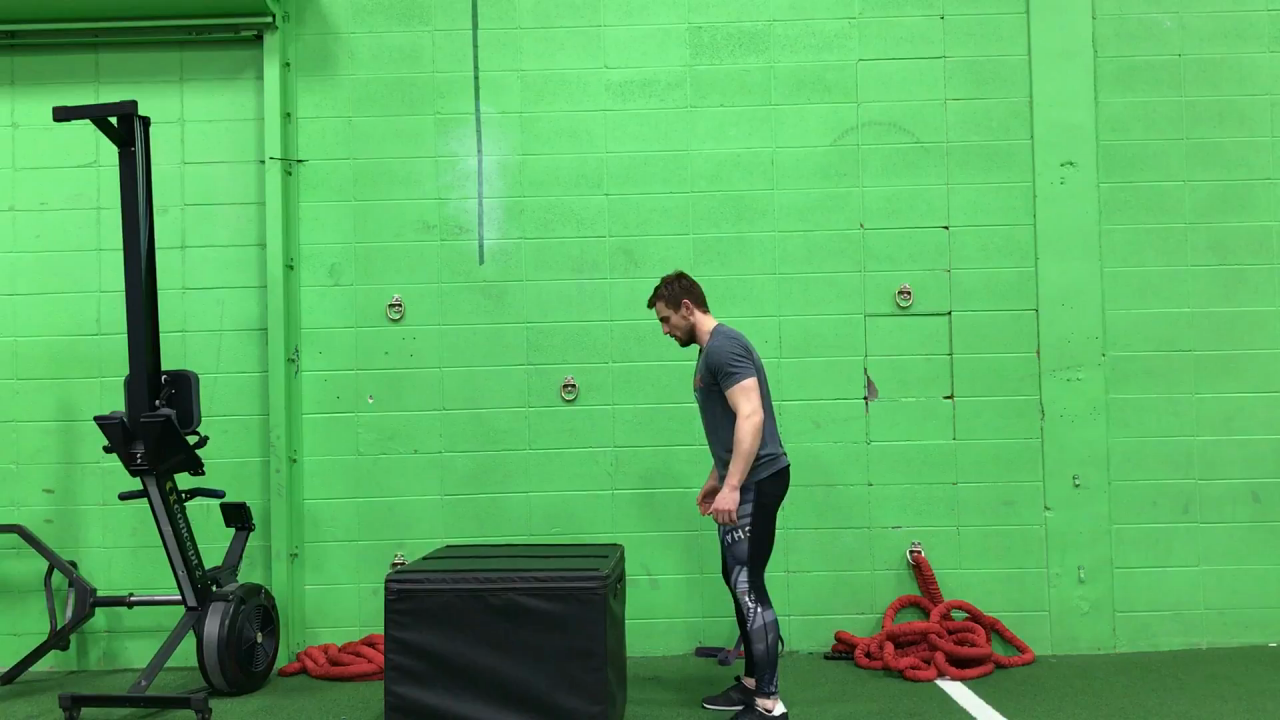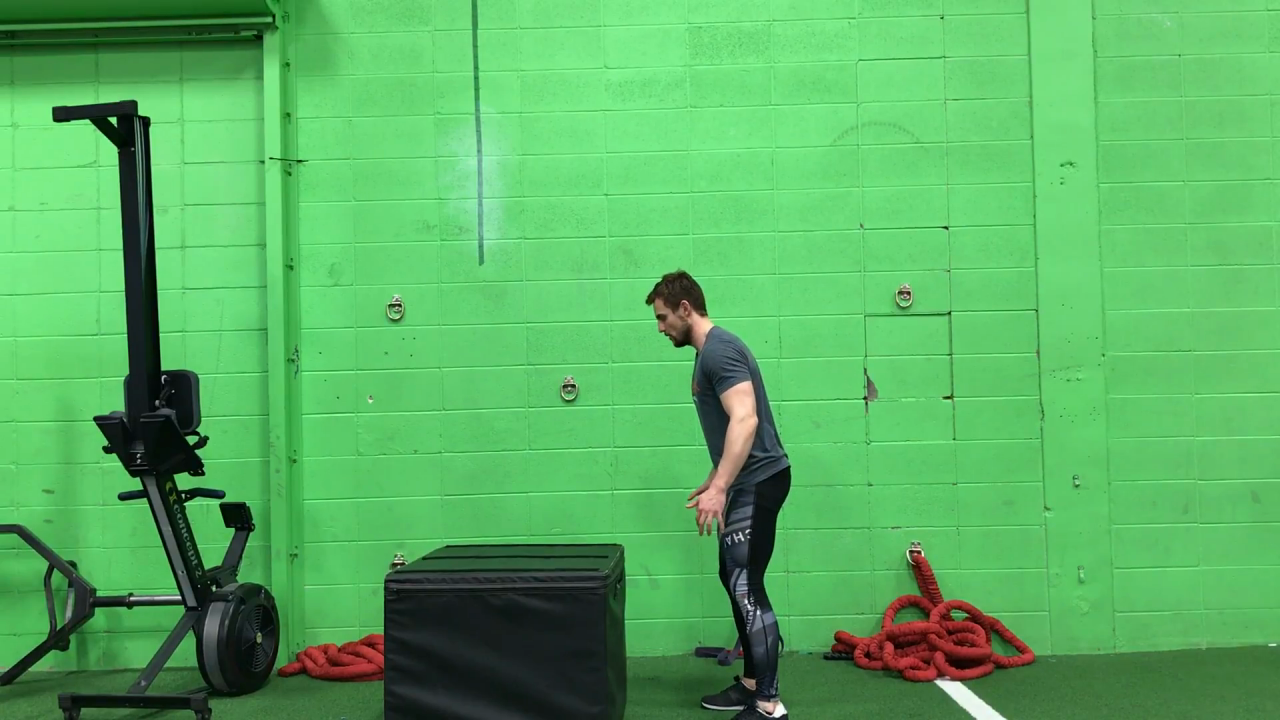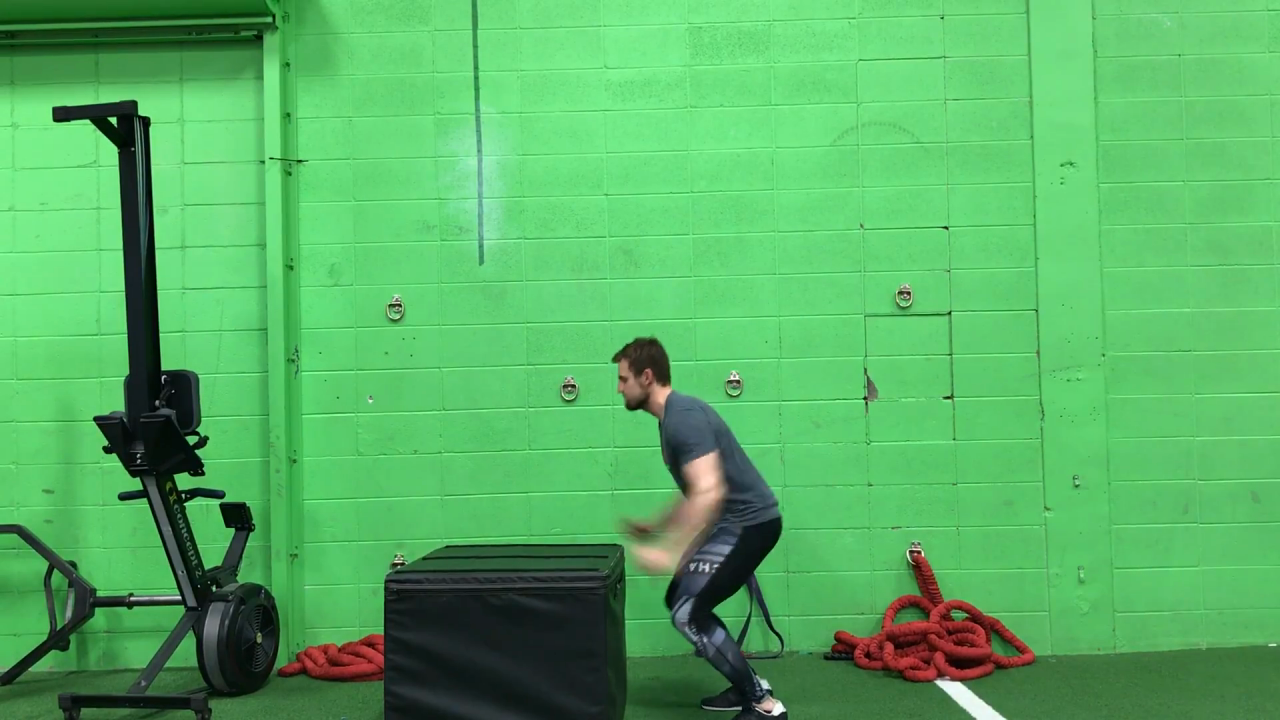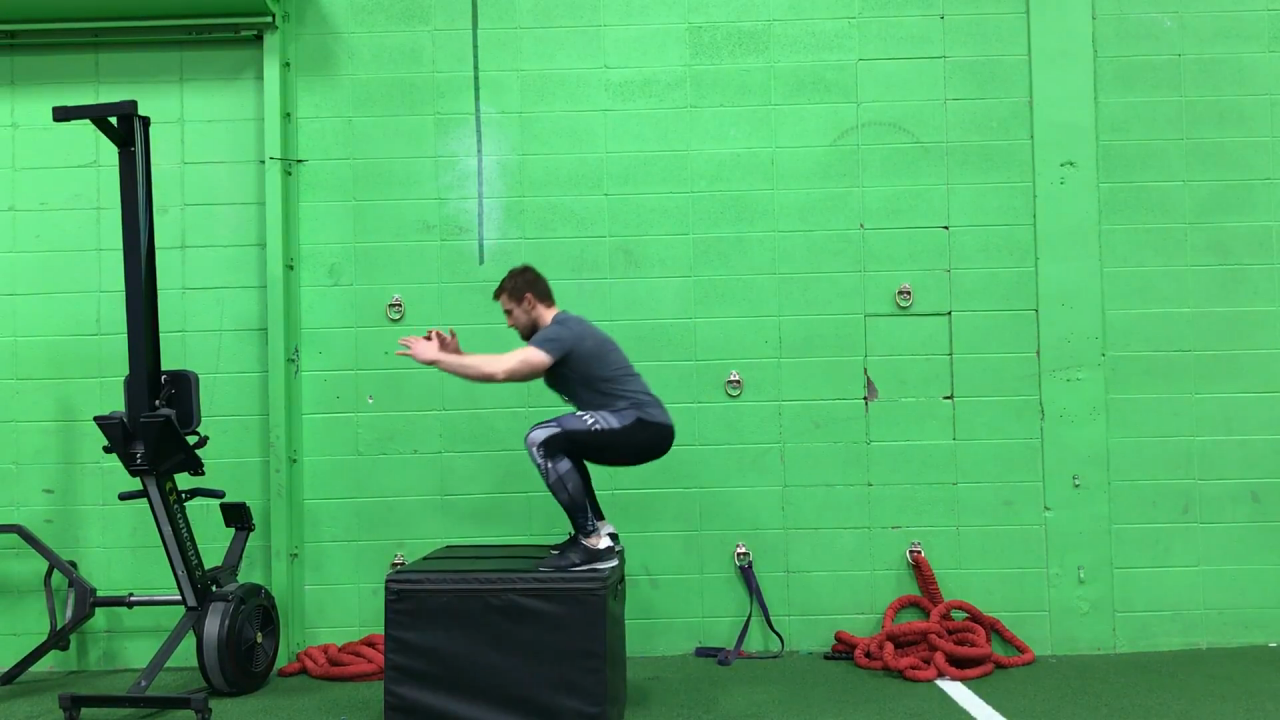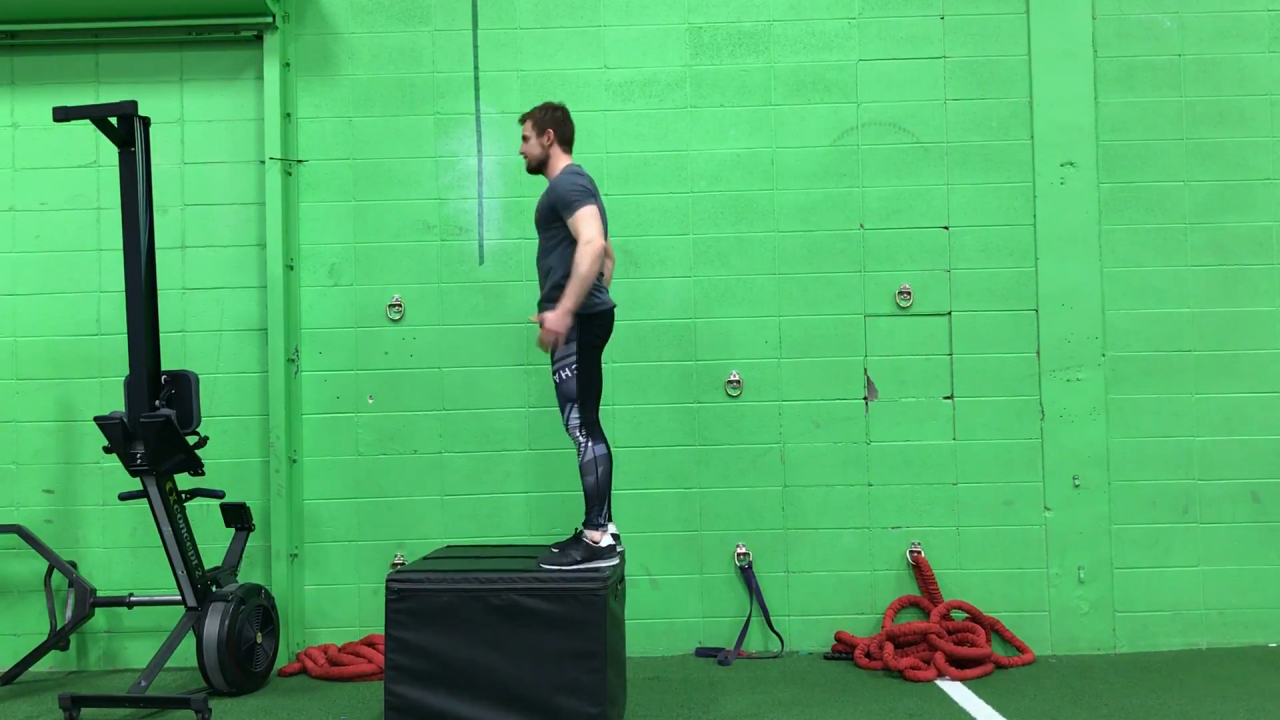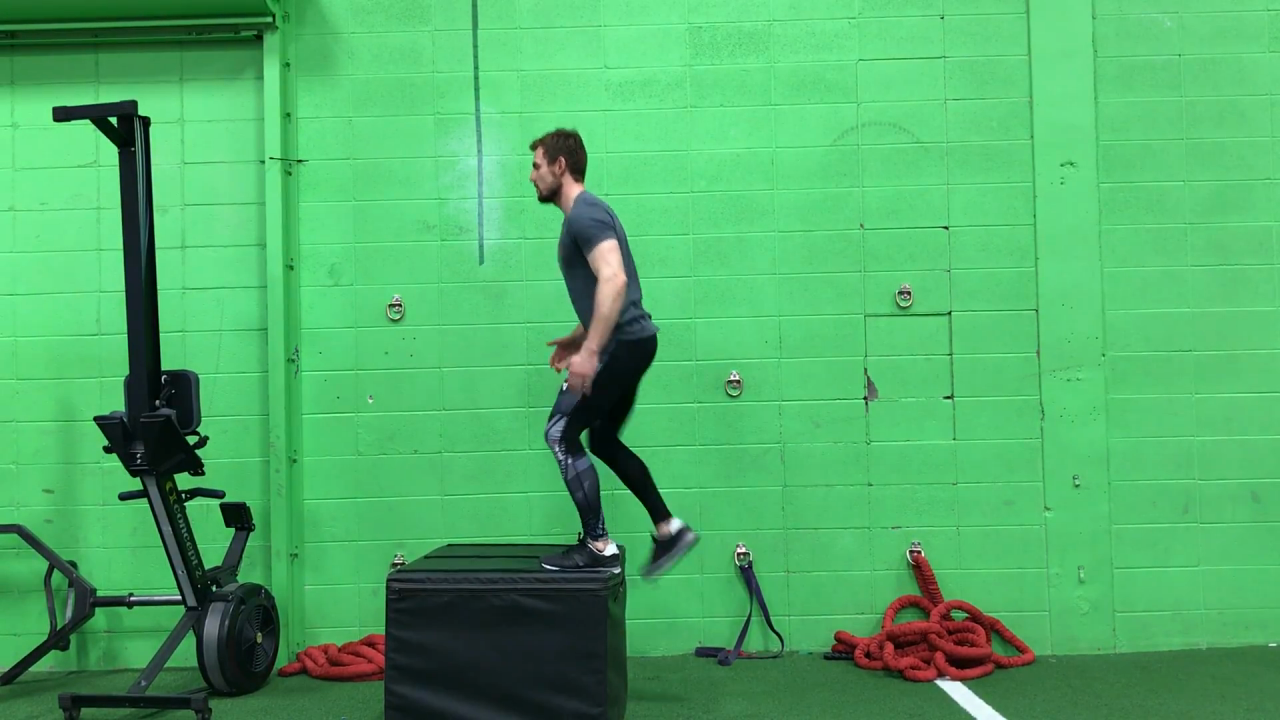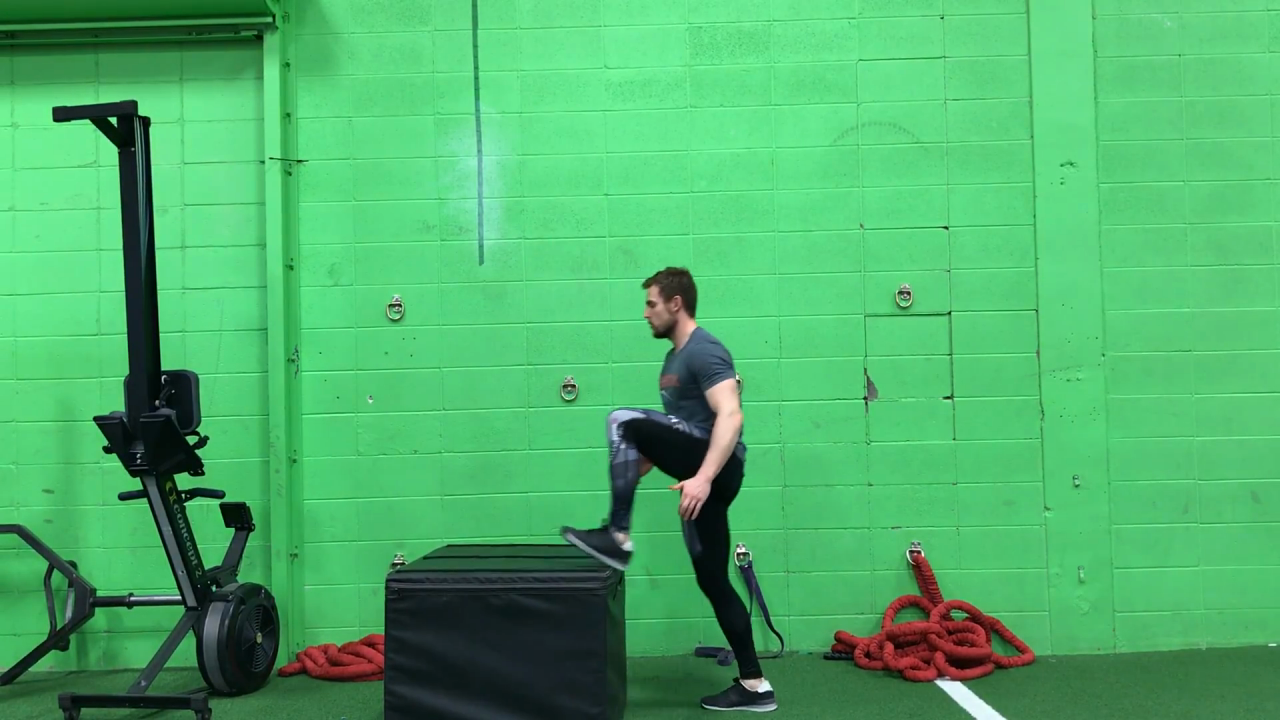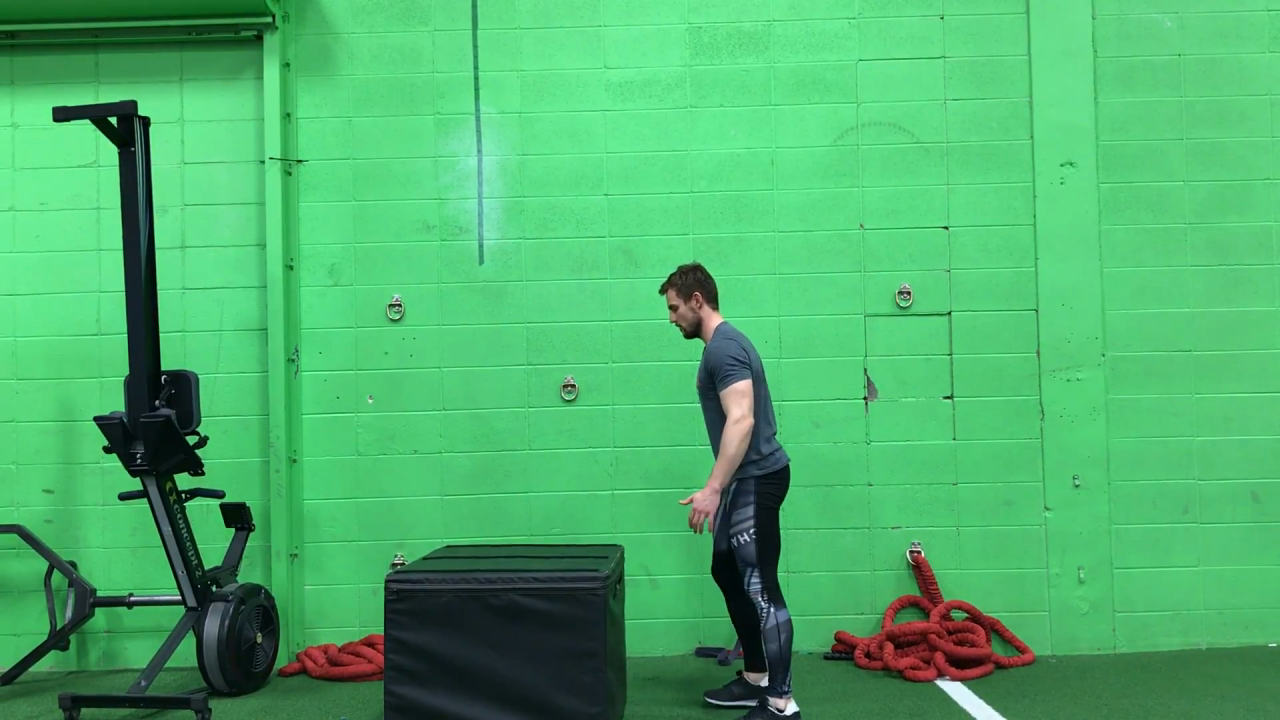
dt=0.7s
person 1, frame 1
left shoulder: (724, 346)
right shoulder: (712, 349)
left elbow: (751, 417)
left wrist: (732, 486)
right wrist: (715, 479)
left hip: (756, 482)
right hip: (742, 480)
left knee: (747, 585)
right knee: (738, 582)
right ankle: (753, 682)
person 1, frame 2
left shoulder: (719, 350)
right shoulder: (709, 351)
left elbow: (745, 421)
left wrist: (718, 489)
right wrist: (713, 480)
left hip: (757, 482)
right hip: (746, 482)
left knee: (746, 588)
right knee: (735, 583)
right ankle: (752, 684)
person 1, frame 3
left shoulder: (686, 419)
right shoulder: (675, 418)
left elbow: (709, 493)
left wrist: (671, 552)
right wrist: (657, 528)
left hip: (750, 526)
right hip: (742, 523)
left knee: (687, 613)
right knee: (682, 602)
right ankle: (751, 686)
person 1, frame 4
left shoulder: (559, 334)
right shoulder: (562, 330)
left elbow: (500, 371)
right elbow: (512, 368)
left wrist: (436, 359)
right wrist: (457, 355)
left hip: (645, 427)
right hip: (643, 426)
left knee: (542, 440)
right knee: (555, 443)
left ankle: (593, 542)
right ankle: (599, 530)
person 1, frame 5
left shoulder: (568, 181)
right shoulder: (571, 185)
left elbow: (592, 244)
right elbow: (606, 254)
left wrist: (563, 308)
left hip: (576, 320)
right hip: (581, 317)
left knee: (581, 426)
right knee: (584, 425)
left ankle: (598, 539)
right ankle: (600, 529)
person 1, frame 6
left shoulder: (584, 214)
right shoulder: (584, 214)
left elbow: (614, 281)
left wrist: (589, 352)
right wrist: (578, 338)
left hip: (621, 344)
right hip: (631, 341)
left knee: (561, 434)
right knee: (603, 440)
left ankle: (598, 546)
right ankle: (668, 528)
person 1, frame 7
left shoulder: (703, 351)
right shoulder: (677, 355)
left elbow: (731, 417)
left wrist: (705, 477)
right wrist: (642, 458)
left hip: (713, 468)
right hip: (702, 471)
left knee: (622, 420)
right knee: (714, 579)
left ankle: (618, 537)
right ankle: (755, 685)
person 1, frame 8
left shoulder: (723, 347)
right shoulder: (724, 345)
left elbow: (742, 422)
left wrist: (712, 489)
right wrist: (719, 486)
left hip: (756, 480)
right hip: (746, 479)
left knee: (759, 587)
right knee: (726, 574)
right ankle: (755, 678)
